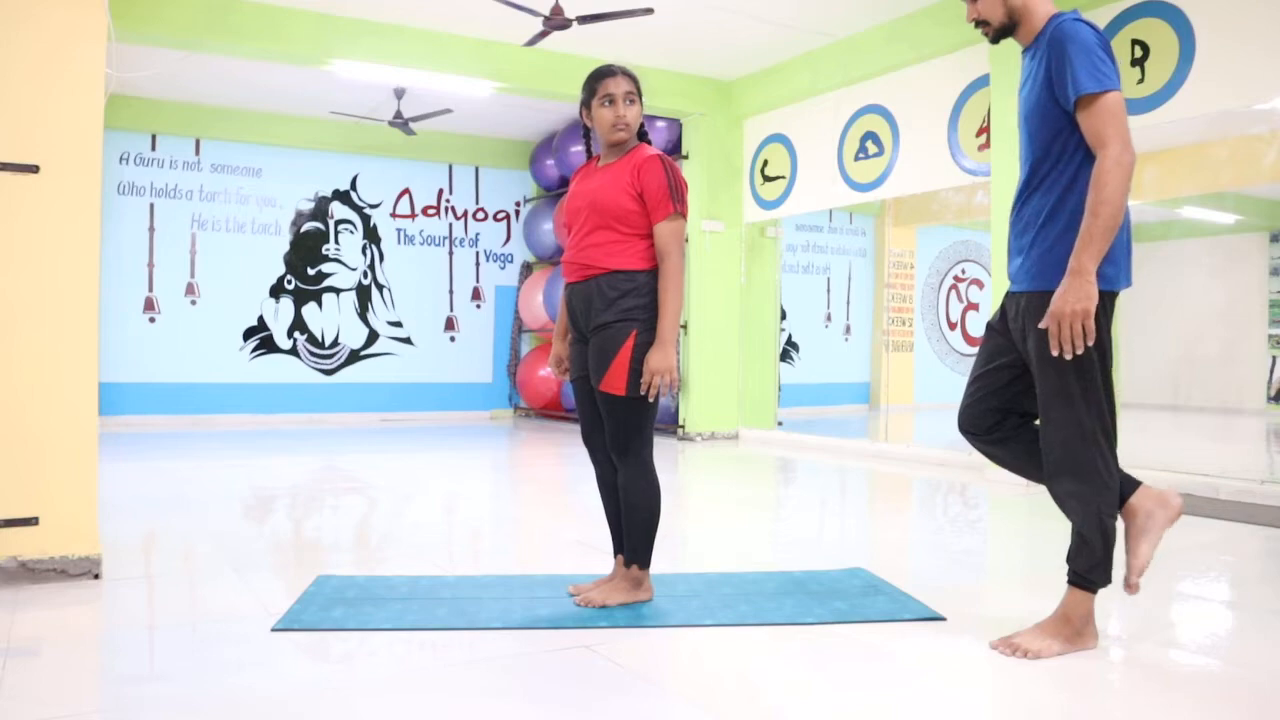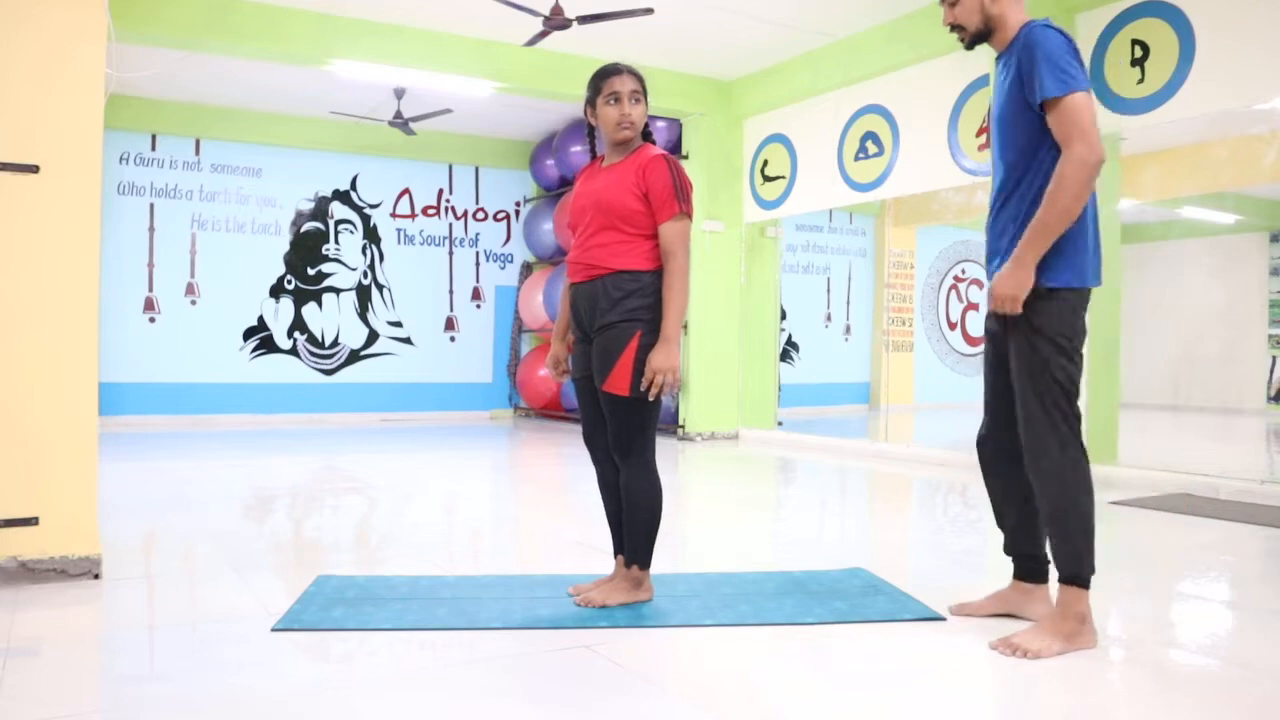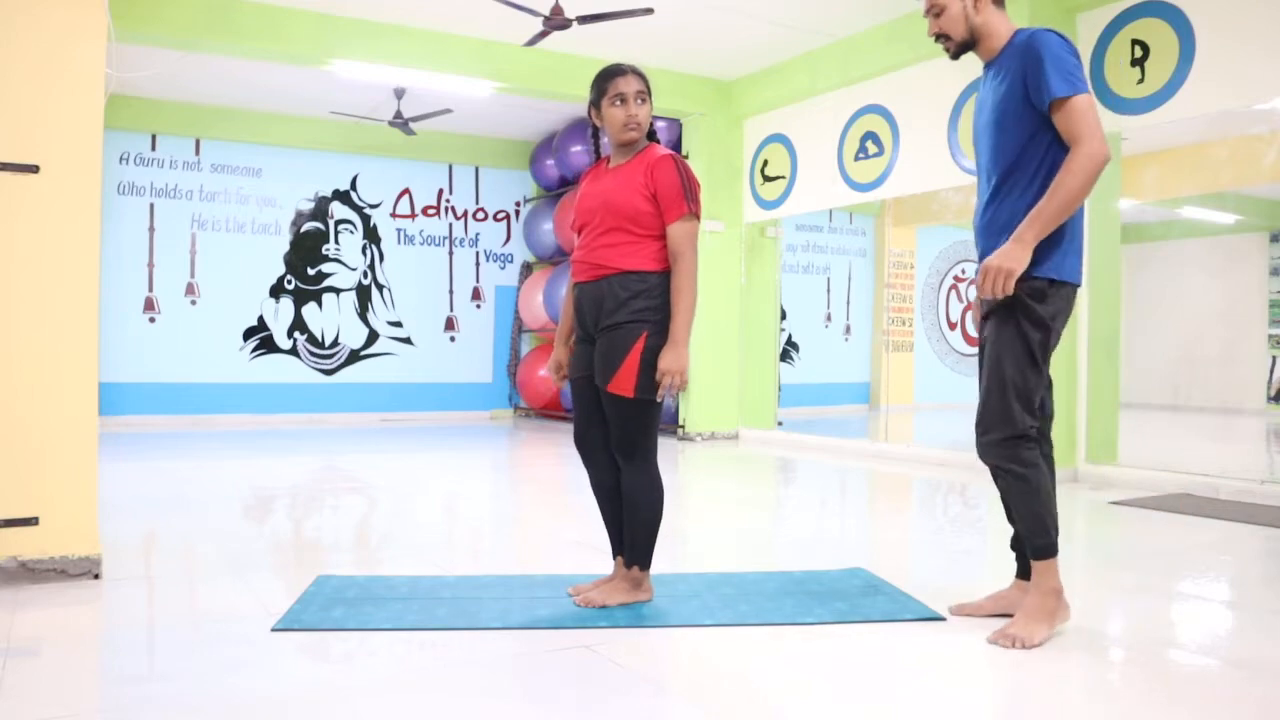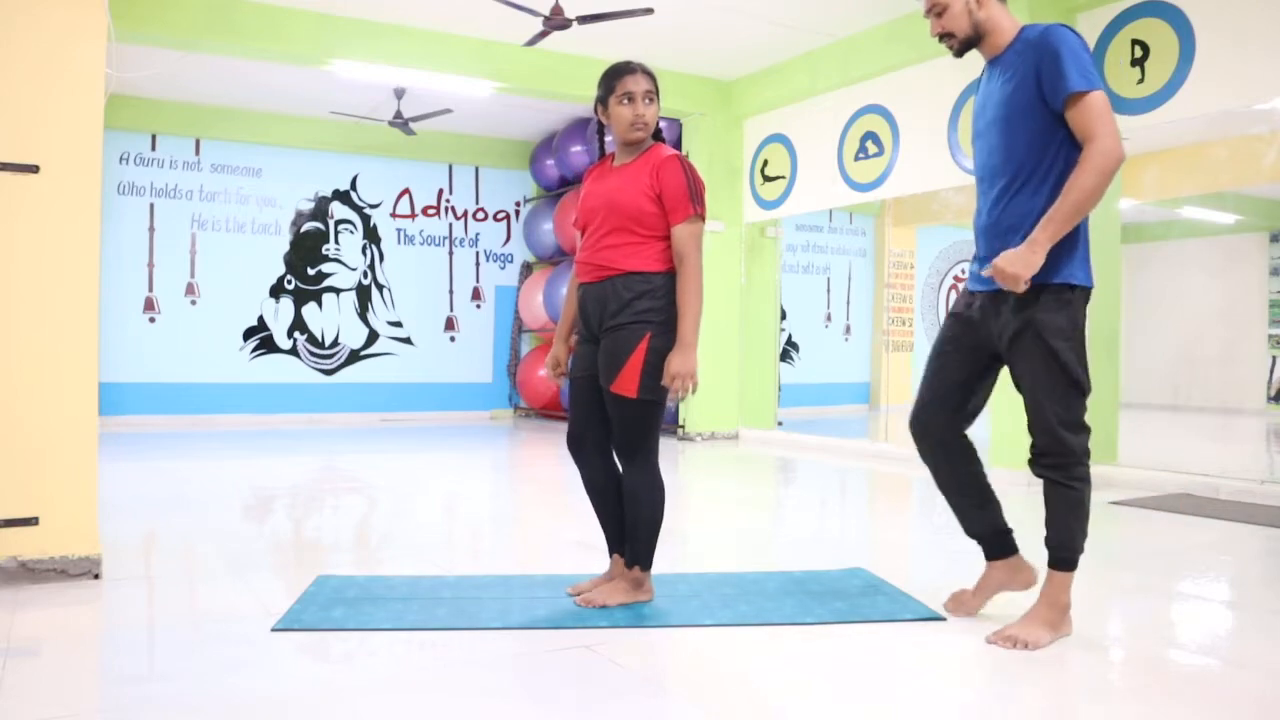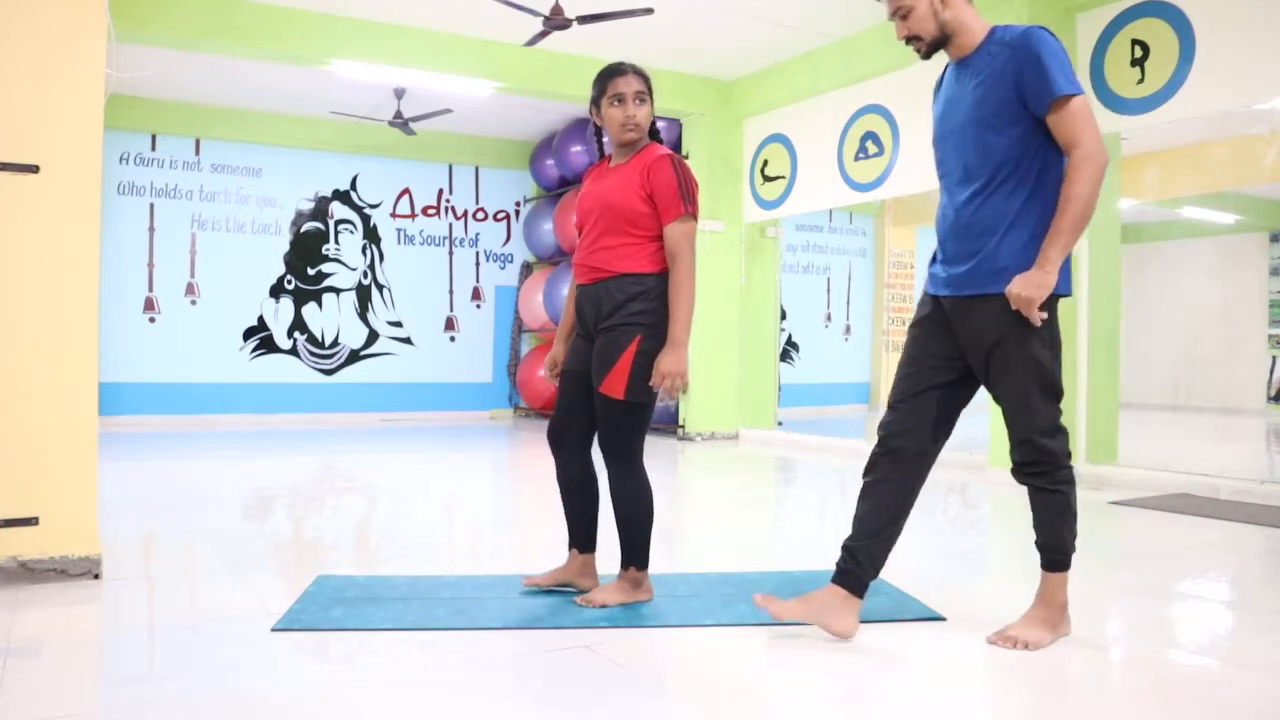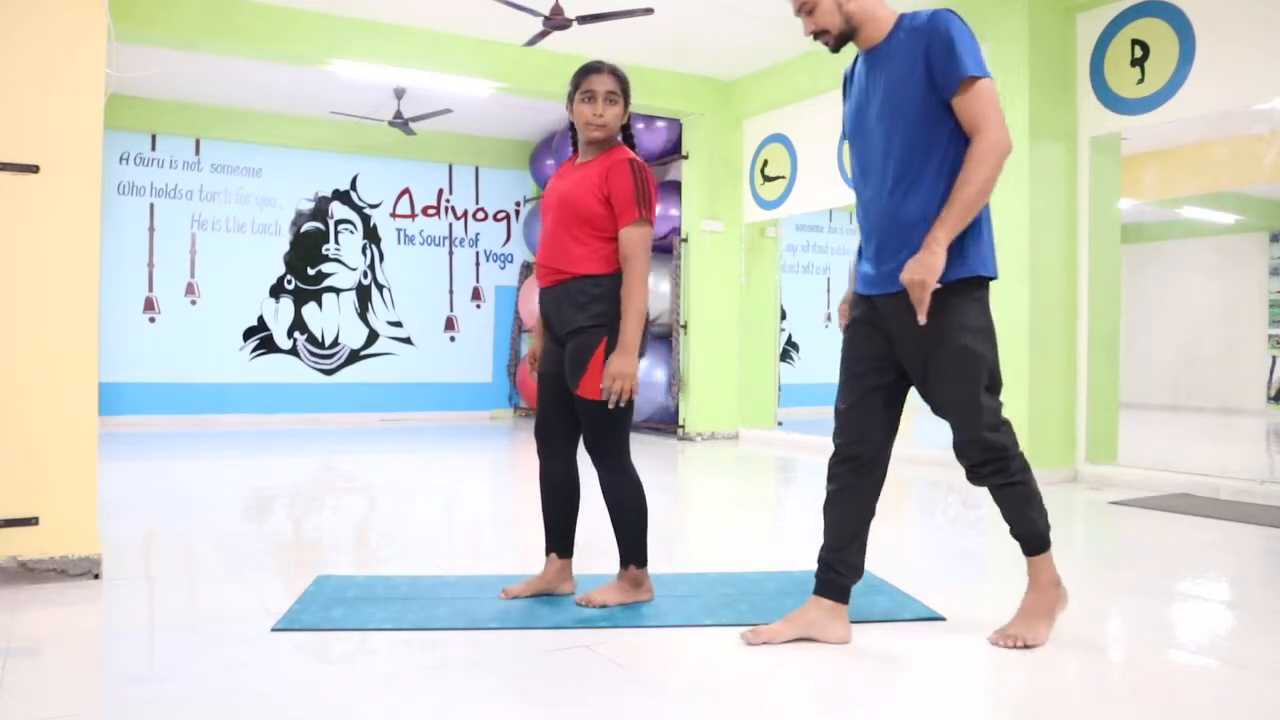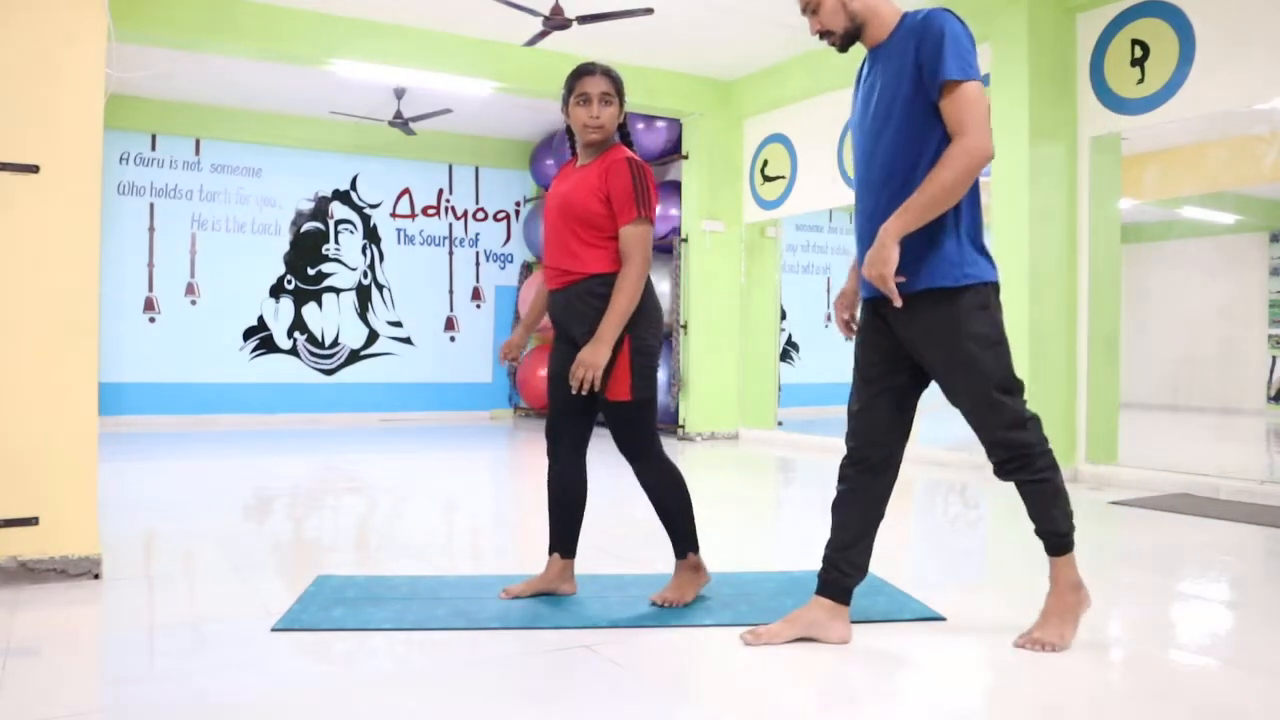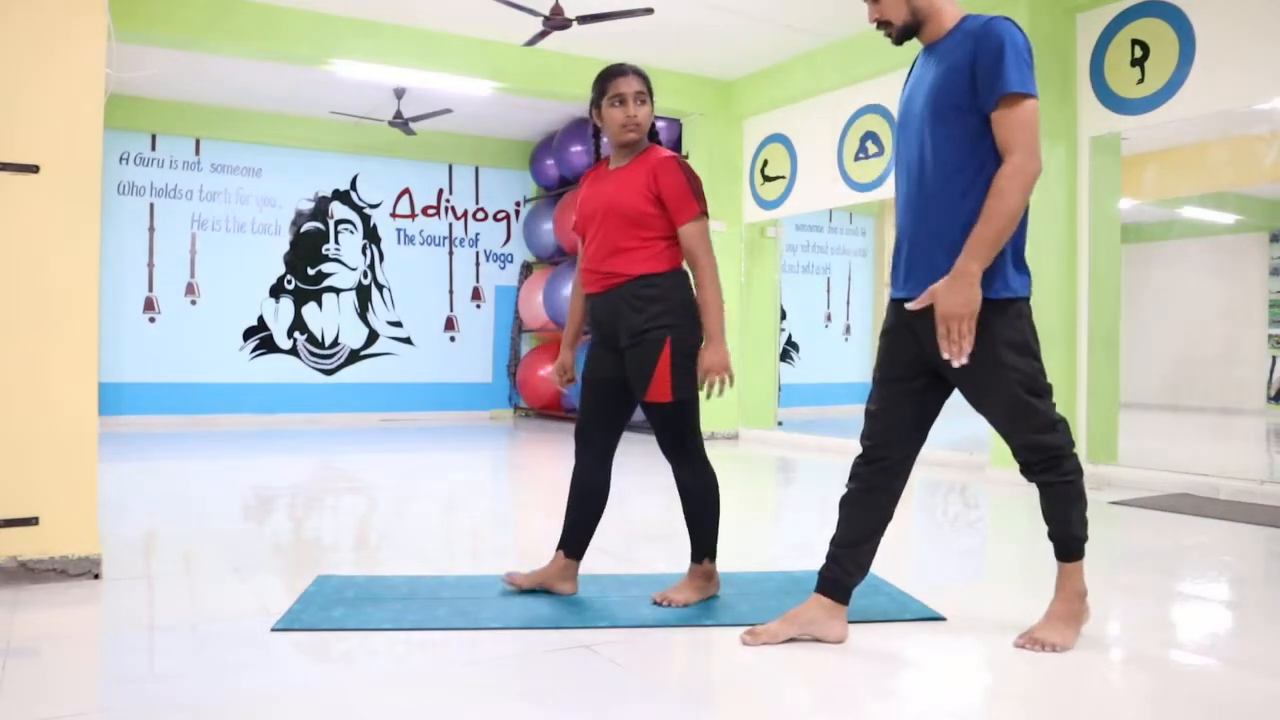
dt=0.4s
person 1, frame 1
right shoulder: (1037, 56)
left elbow: (1115, 155)
left wrist: (1080, 274)
left hip: (1066, 285)
right hip: (1028, 285)
left knee: (1073, 440)
right knee: (983, 418)
left ankle: (1077, 615)
right ankle: (1135, 502)
person 1, frame 2
right shoulder: (1010, 62)
left elbow: (1085, 153)
left wrist: (1022, 261)
left hip: (1045, 283)
right hip: (1014, 286)
left knee: (1050, 440)
right knee: (1000, 442)
left ankle: (1074, 611)
right ankle: (1029, 583)
person 1, frame 3
right shoulder: (990, 79)
left elbow: (1092, 149)
left wrist: (1022, 243)
left hip: (1035, 275)
right hip: (1003, 279)
left knee: (1005, 432)
right knee: (1012, 433)
left ankle: (1048, 590)
right ankle: (1027, 581)
person 1, frame 4
right shoulder: (988, 79)
left elbow: (1105, 148)
left wrist: (1036, 247)
left hip: (1047, 288)
right hip: (985, 288)
left knee: (1056, 442)
right knee: (932, 423)
left ankle: (1056, 602)
right ankle: (1004, 560)
person 1, frame 5
right shoulder: (947, 82)
left elbow: (1088, 154)
left wrist: (1046, 267)
left hip: (1012, 296)
right hip: (944, 293)
left knee: (1038, 448)
right knee: (900, 443)
left ankle: (1053, 602)
right ankle: (844, 594)
person 1, frame 6
right shoulder: (856, 76)
left elbow: (992, 140)
left wrist: (935, 246)
left hip: (942, 286)
right hip: (876, 292)
left knee: (981, 438)
right knee: (855, 447)
left ankle: (1044, 582)
right ankle: (829, 604)
person 1, frame 7
right shoulder: (869, 69)
left elbow: (974, 144)
left wrist: (891, 234)
right wrist: (856, 277)
left hip: (950, 287)
right hip: (887, 293)
left knee: (1009, 433)
right knee: (866, 451)
left ankle: (1066, 582)
right ankle: (831, 604)
person 1, frame 8
right shoulder: (922, 66)
left elbow: (1022, 163)
left wrist: (966, 274)
left hip: (982, 298)
right hip: (917, 300)
left knee: (1040, 443)
right knee: (882, 451)
left ankle: (1071, 593)
right ankle: (829, 603)
person 2, frame 1
left shoulder: (653, 166)
right shoulder: (582, 178)
left elbow: (671, 260)
left wrist: (666, 343)
right wrist: (561, 335)
left hip: (629, 313)
right hip: (587, 317)
left knee: (629, 450)
right knee: (599, 447)
left ankle: (636, 578)
right ankle: (621, 567)
person 2, frame 2
left shoulder: (658, 166)
right shoulder: (586, 177)
left elbow: (676, 261)
left wrist: (669, 342)
right wrist: (560, 335)
left hip: (633, 312)
right hip: (589, 317)
left knee: (631, 450)
right knee: (601, 448)
left ankle: (637, 578)
right ankle: (622, 567)
person 2, frame 3
left shoulder: (665, 167)
right shoulder: (591, 179)
left elbow: (684, 262)
left wrist: (678, 343)
right wrist: (563, 339)
left hip: (638, 313)
right hip: (591, 318)
left knee: (632, 450)
right knee: (592, 446)
left ankle: (637, 578)
right ankle: (621, 566)
person 2, frame 4
left shoulder: (670, 167)
right shoulder: (594, 177)
left elbow: (689, 263)
left wrist: (686, 345)
right wrist: (562, 336)
left hip: (643, 313)
right hip: (595, 317)
left knee: (634, 450)
right knee: (585, 443)
left ankle: (638, 579)
right ankle: (620, 563)
person 2, frame 5
left shoulder: (664, 166)
right shoulder: (594, 177)
left elbow: (682, 261)
left wrist: (676, 345)
right wrist: (563, 336)
left hip: (637, 314)
right hip: (593, 317)
left knee: (620, 449)
right knee: (566, 437)
left ankle: (635, 578)
right ankle: (581, 562)
person 2, frame 6
left shoulder: (626, 169)
right shoulder: (564, 173)
left elbow: (636, 265)
left wrist: (628, 349)
right wrist: (541, 333)
left hip: (601, 315)
right hip: (564, 319)
left knee: (607, 450)
right knee: (552, 444)
left ankle: (634, 577)
right ankle: (557, 568)
person 2, frame 7
left shoulder: (626, 167)
right shoulder: (564, 175)
left elbow: (636, 262)
left wrist: (603, 341)
right wrist: (525, 327)
left hip: (620, 320)
right hip: (571, 321)
left knee: (640, 446)
right knee: (562, 445)
left ankle: (690, 564)
right ankle: (560, 568)
person 2, frame 8
left shoulder: (667, 168)
right shoulder: (591, 182)
left elbow: (701, 258)
left wrist: (714, 340)
right wrist: (569, 343)
left hip: (658, 317)
right hip: (608, 325)
left knee: (681, 446)
right knee: (591, 444)
left ankle: (704, 572)
right ankle: (563, 567)
